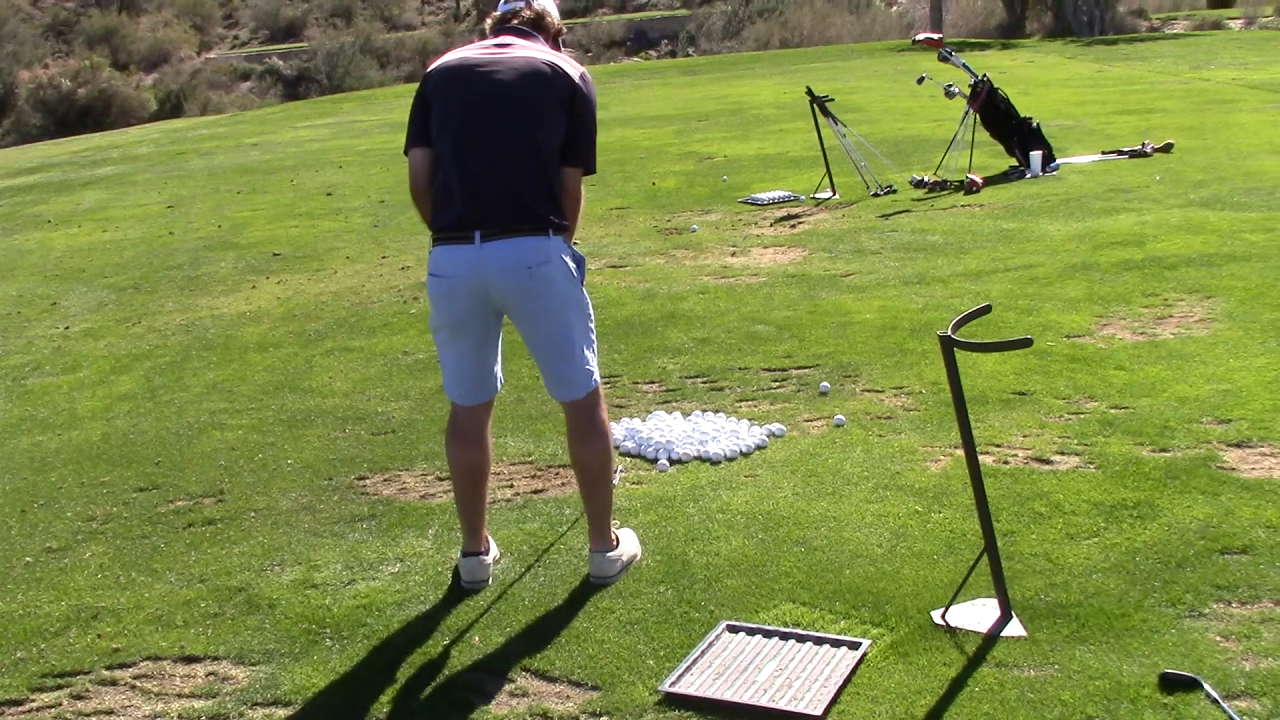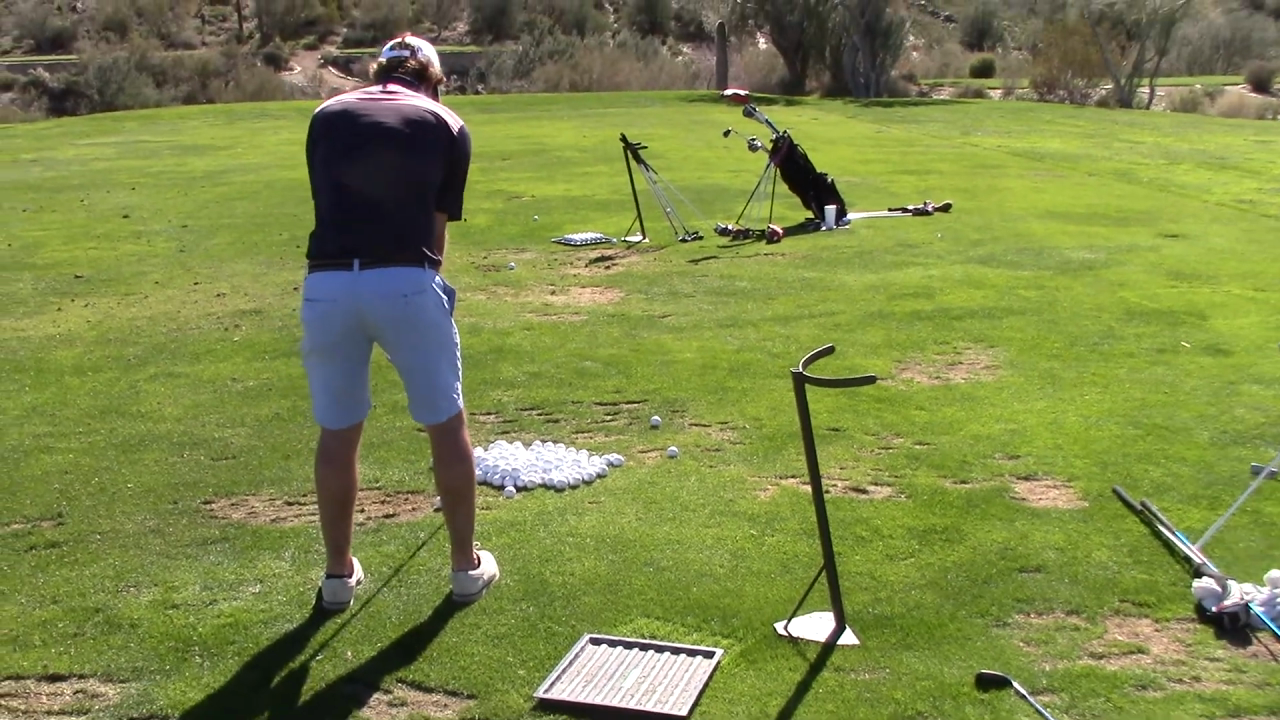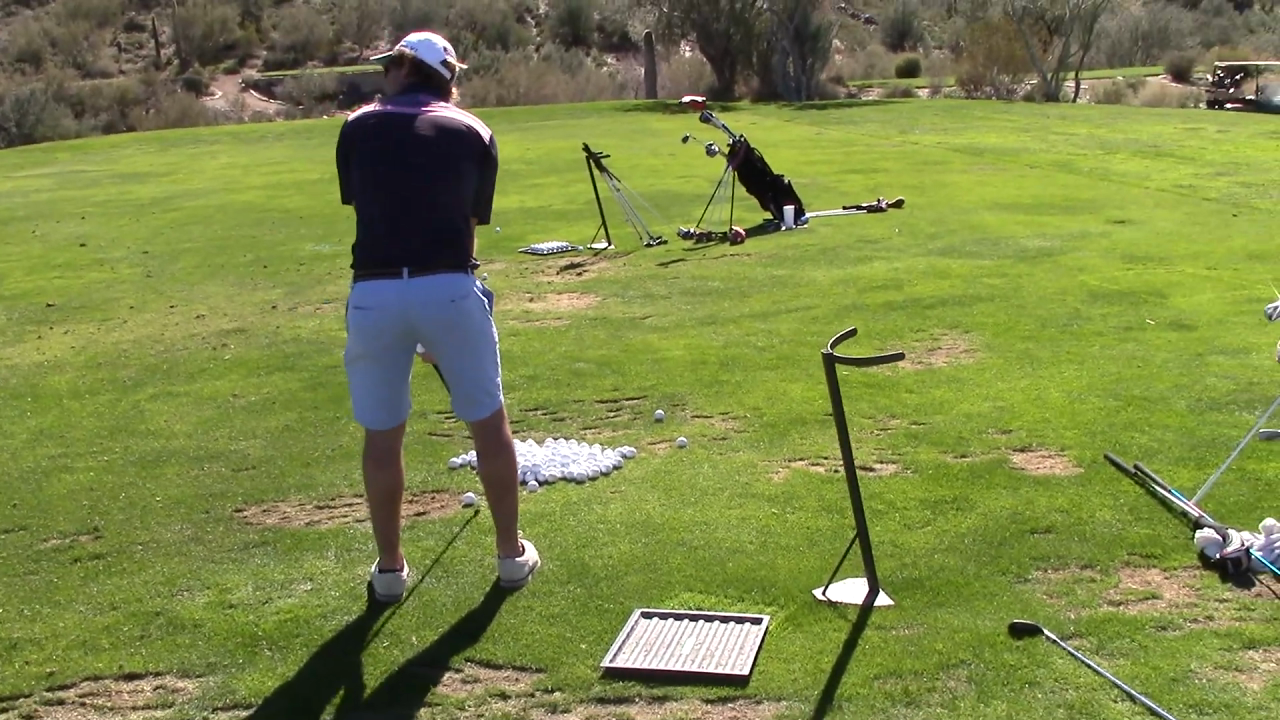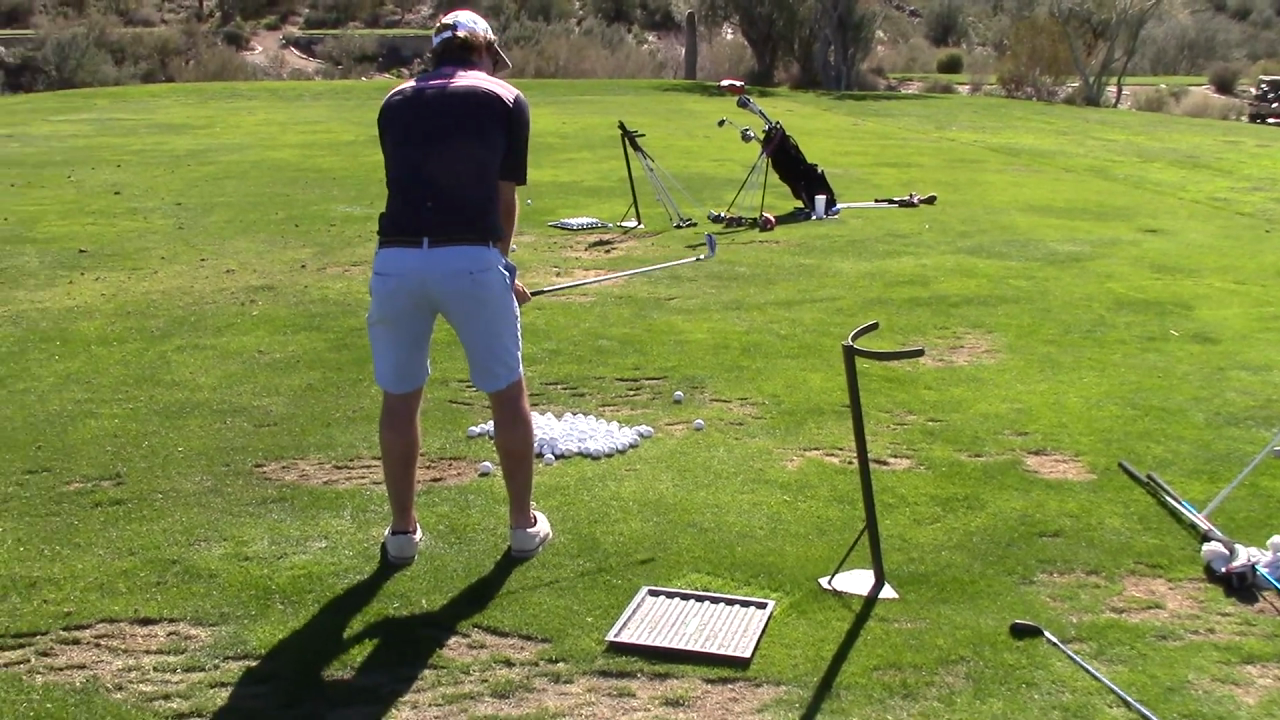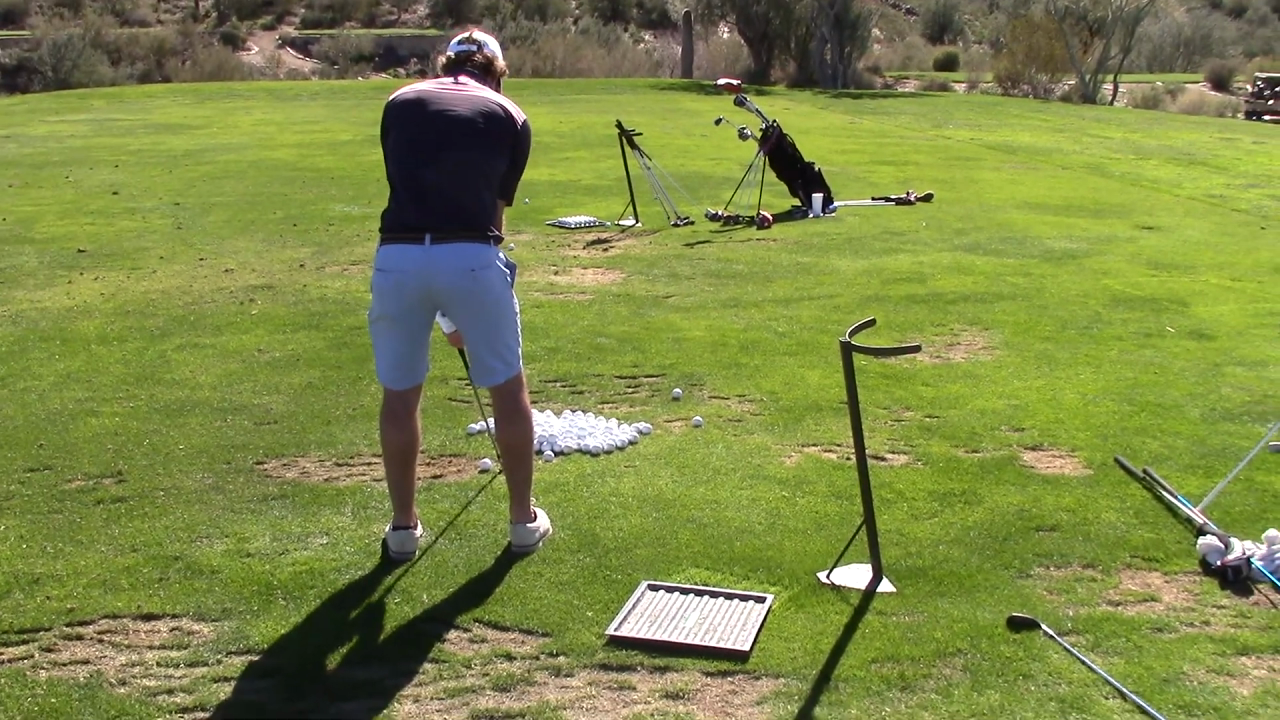
dt=1s
person 1, frame 1
left shoulder: (441, 70)
right shoulder: (568, 73)
left elbow: (419, 181)
right elbow: (569, 190)
left hip: (451, 258)
right hip: (533, 252)
left knee: (468, 407)
right knee: (582, 402)
left ankle: (475, 550)
right ankle: (604, 545)
person 1, frame 2
left shoulder: (328, 114)
right shoulder: (447, 125)
left hip: (328, 283)
right hip: (406, 283)
left knee: (337, 433)
right knee: (447, 425)
left ankle: (339, 572)
right ankle: (466, 564)
person 1, frame 3
left shoulder: (358, 127)
right shoulder: (475, 134)
left elbow: (360, 209)
left hip: (374, 292)
right hip: (449, 288)
left knee: (382, 434)
right knee: (488, 421)
left ankle: (390, 567)
right ankle: (511, 552)
person 1, frame 4
left shoulder: (395, 102)
right shoulder: (505, 99)
right elbow: (504, 200)
right wrist: (499, 265)
left hip: (396, 259)
right hip: (470, 260)
left knee: (399, 399)
right knee: (507, 393)
left ankle: (402, 530)
right ankle: (522, 523)
person 1, frame 5
left shoulder: (400, 102)
right shoulder: (510, 116)
right wrist: (465, 315)
left hip: (398, 257)
right hip: (471, 258)
left knee: (399, 394)
right knee: (508, 388)
left ankle: (403, 525)
right ankle: (523, 518)
